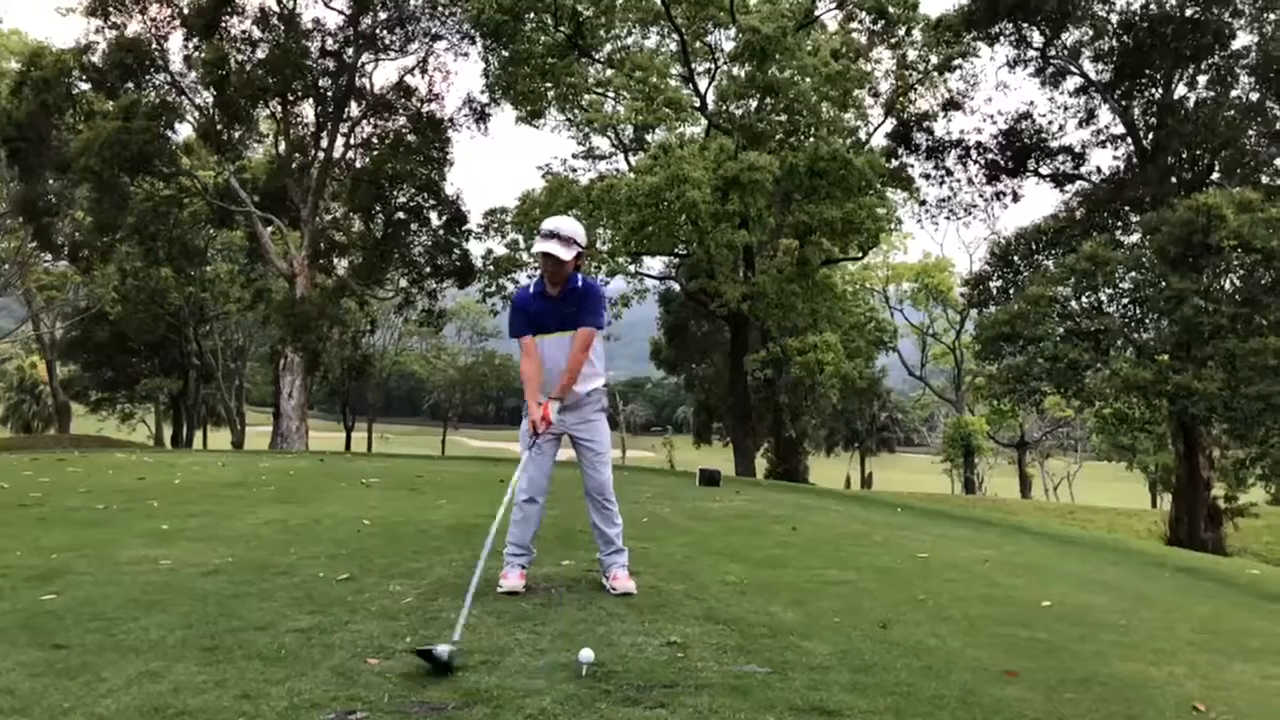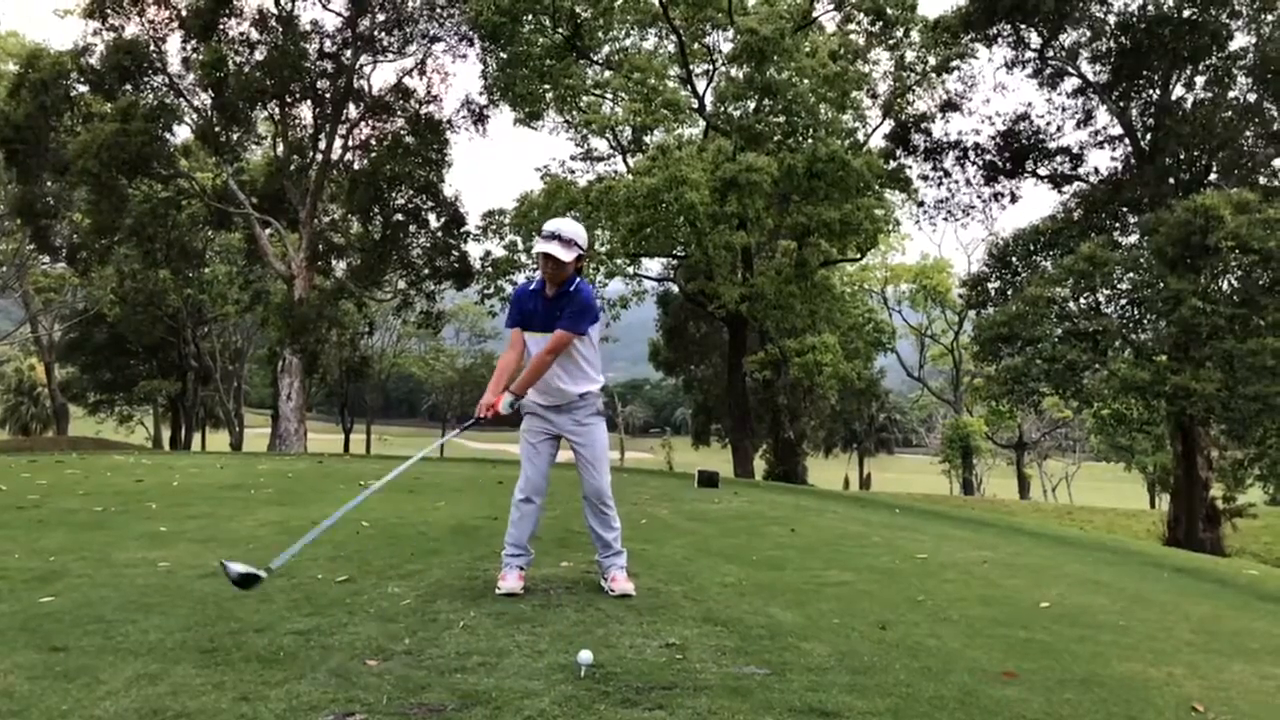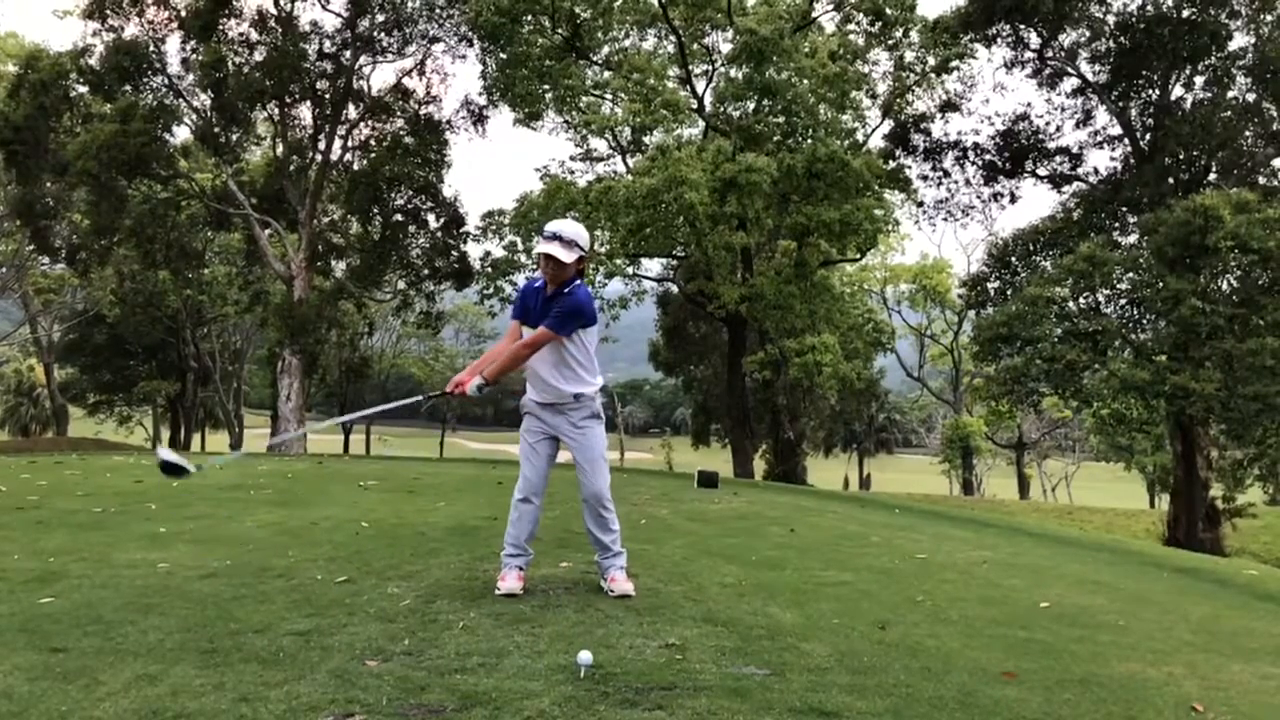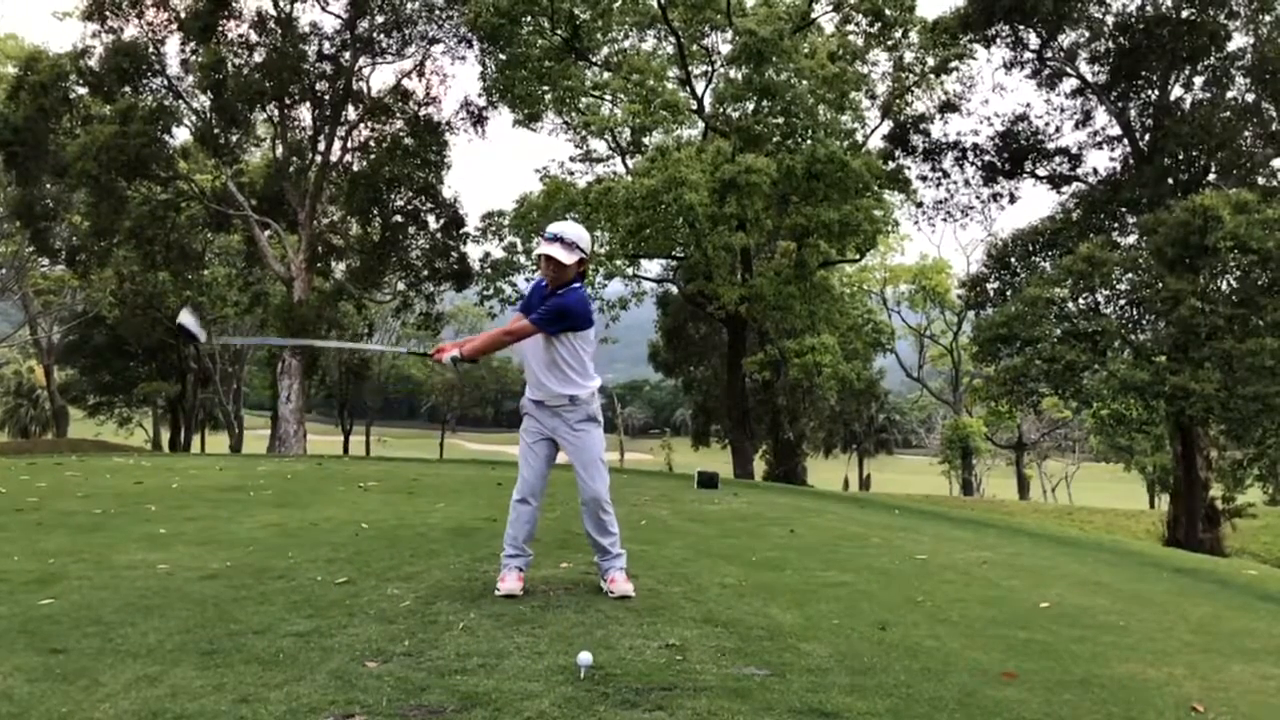
dt=0.5s
person 1, frame 1
left shoulder: (590, 293)
right shoulder: (523, 300)
left elbow: (579, 352)
right elbow: (529, 358)
left wrist: (556, 403)
right wrist: (533, 406)
left hip: (586, 403)
right hip: (542, 404)
left knee: (600, 486)
right knee: (530, 487)
left ankle: (615, 565)
right ankle: (515, 563)
person 1, frame 2
left shoulder: (583, 297)
right shoulder: (523, 295)
left elbow: (549, 353)
right elbow: (514, 350)
left wrist: (511, 397)
right wrist: (493, 392)
left hip: (583, 406)
right hip: (539, 406)
left knee: (598, 489)
right knee: (529, 488)
left ankle: (613, 566)
right ankle: (514, 564)
person 1, frame 3
left shoulder: (578, 300)
right shoulder: (530, 290)
left elbow: (528, 347)
right elbow: (509, 341)
left wrist: (482, 380)
right wrist: (469, 370)
left hip: (580, 408)
right hip: (538, 406)
left knee: (596, 490)
right knee: (528, 489)
left ankle: (613, 566)
right ankle: (513, 564)
person 1, frame 4
left shoulder: (573, 302)
right shoulder: (540, 288)
left elbow: (511, 336)
right elbow: (508, 328)
left wrist: (461, 354)
right wrist: (460, 343)
left hip: (577, 410)
right hip: (538, 408)
left knee: (595, 492)
right knee: (527, 489)
left ankle: (612, 567)
right ankle: (513, 565)
